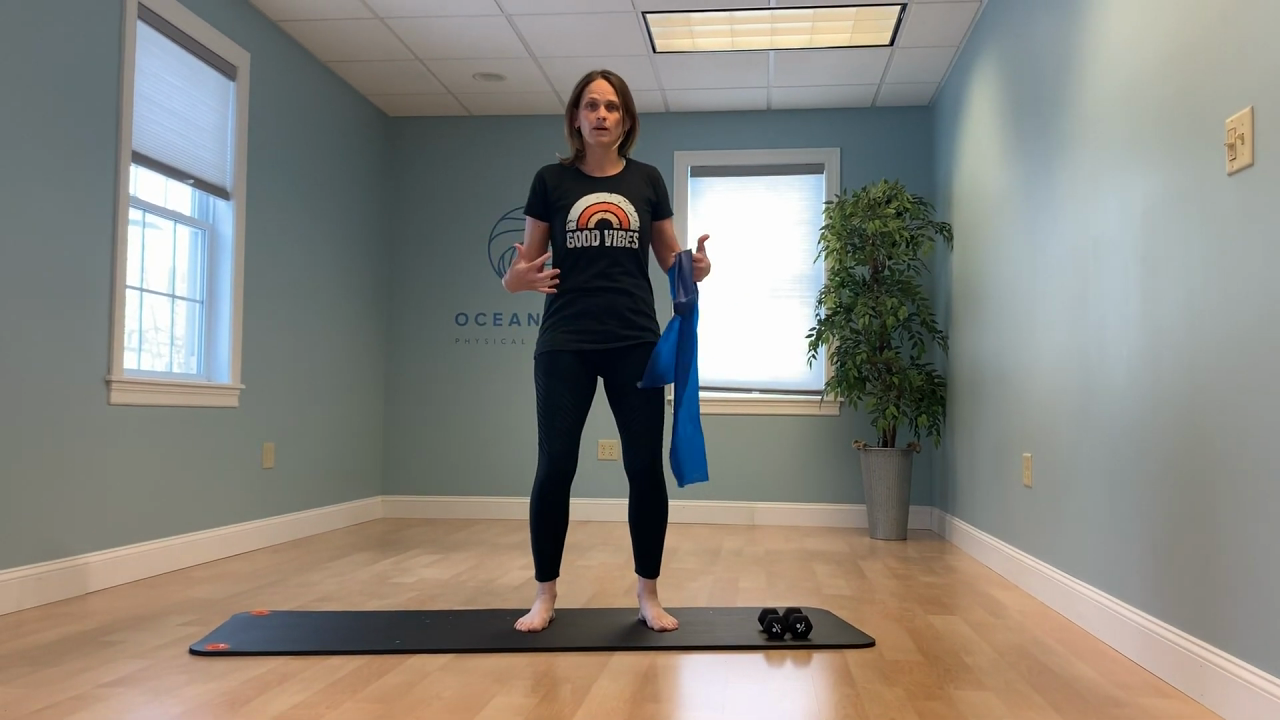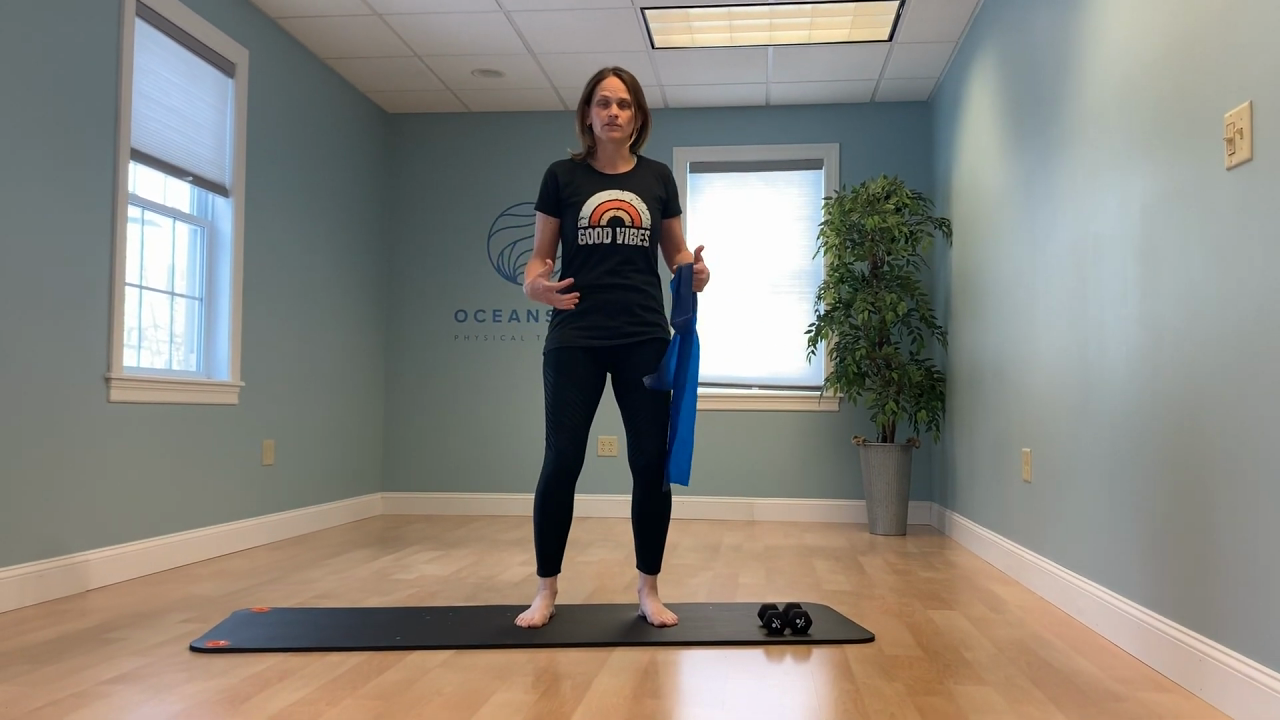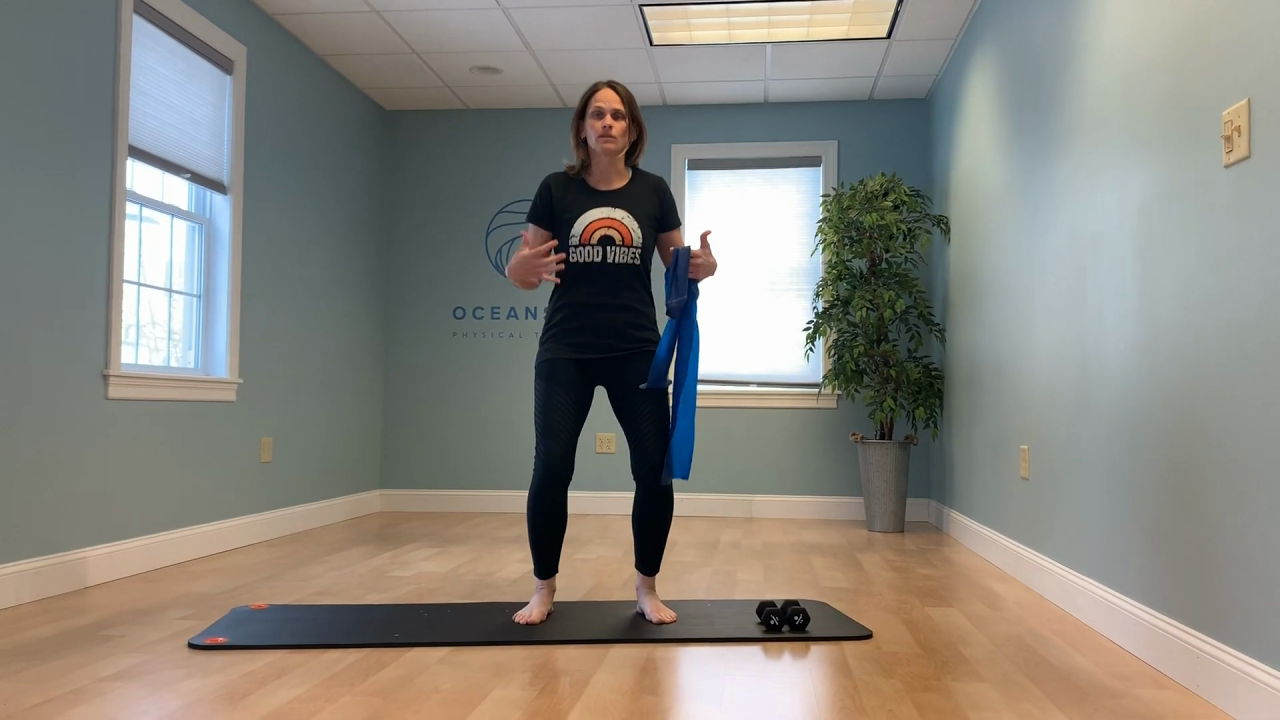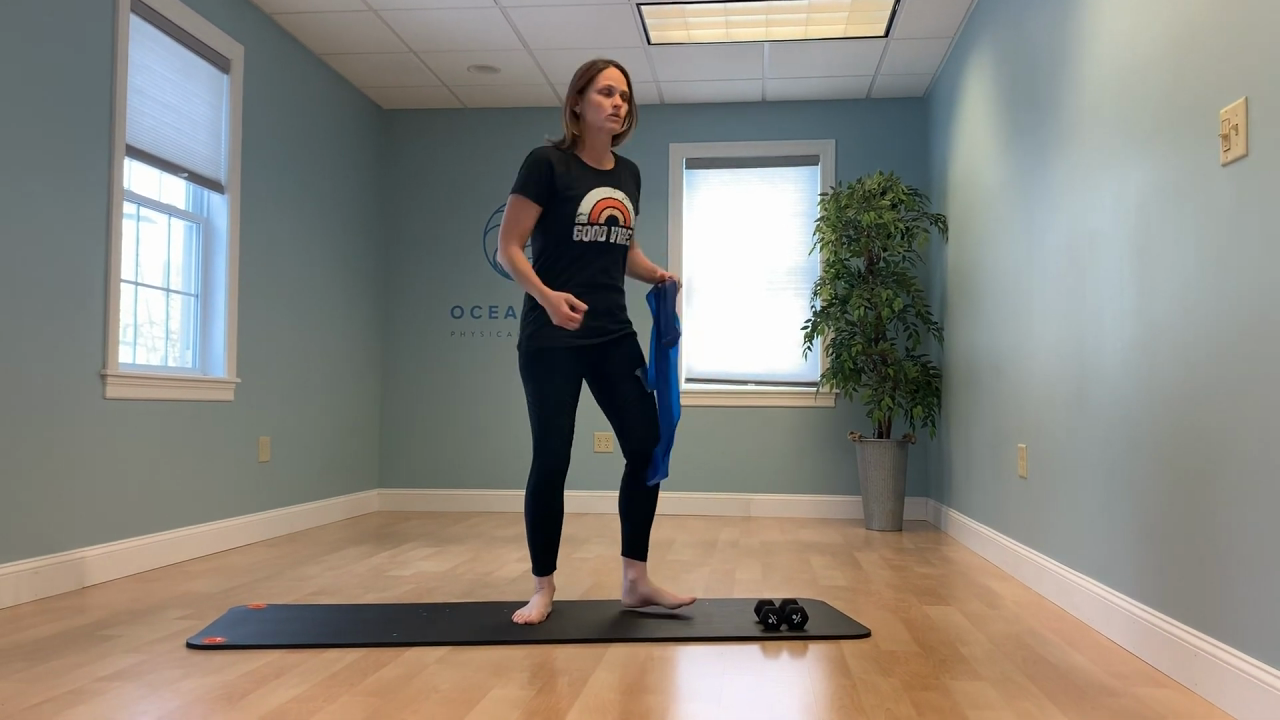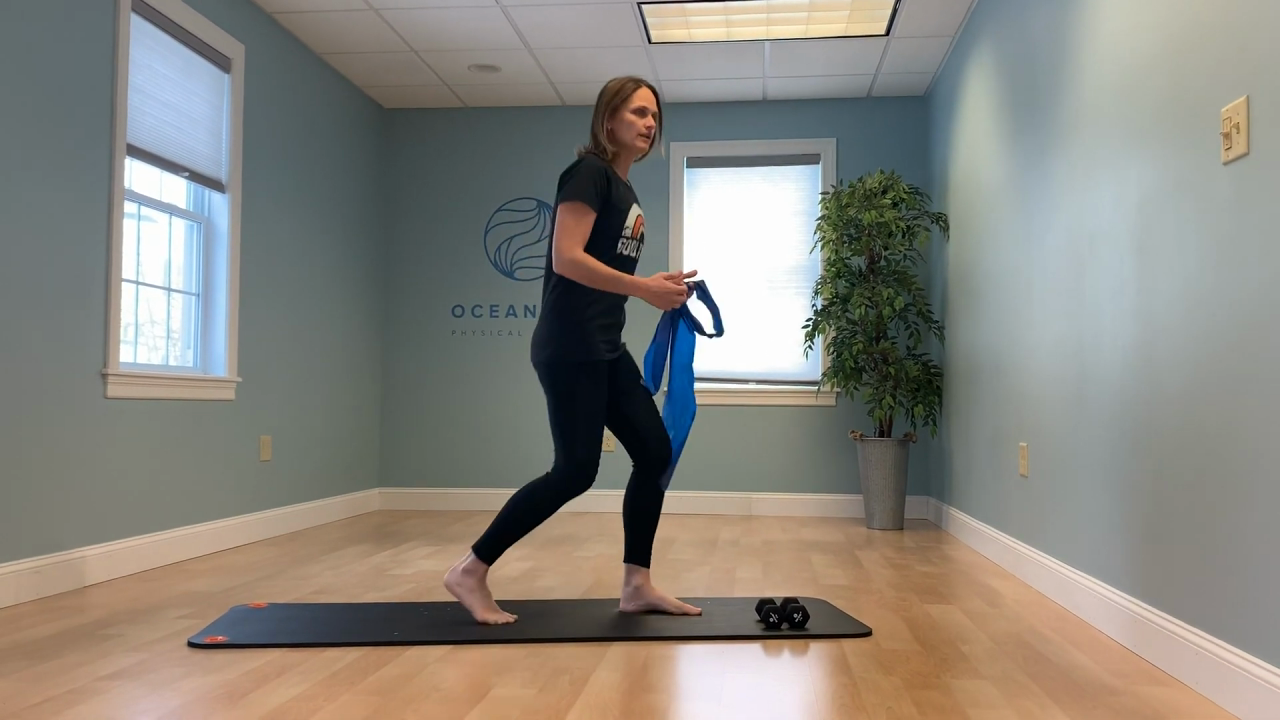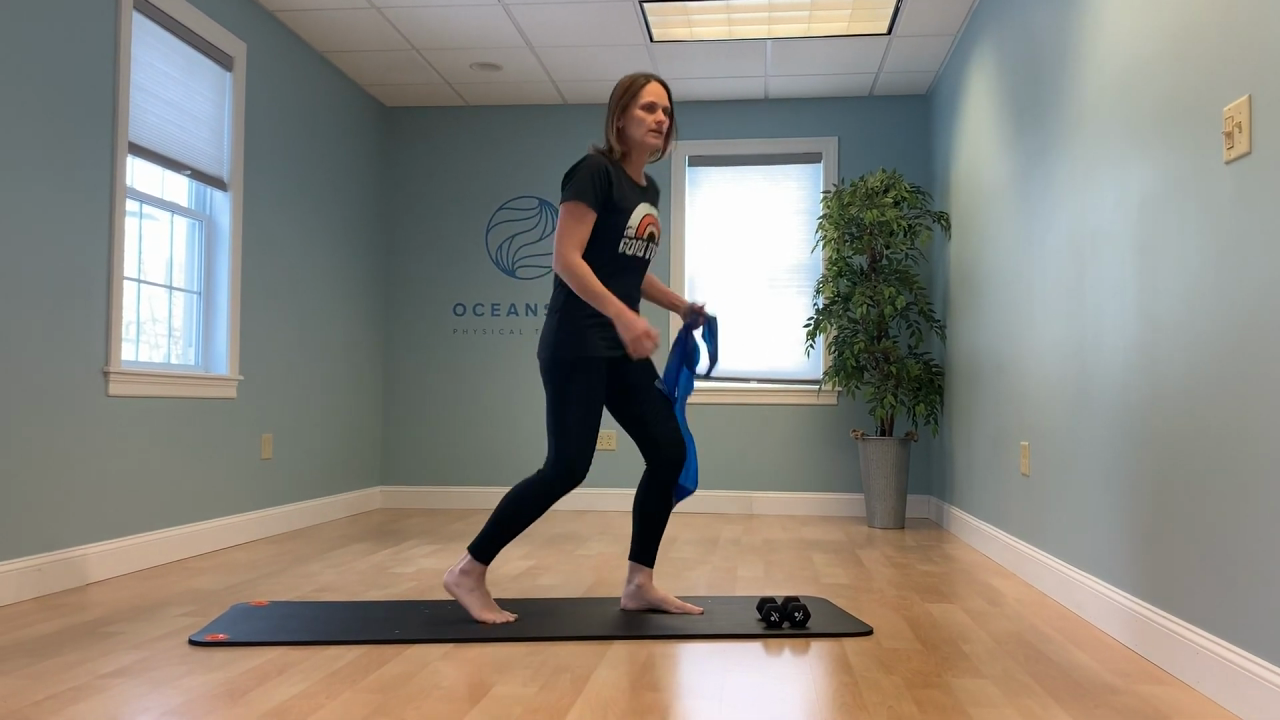
dt=0.5s
person 1, frame 1
left shoulder: (647, 180)
right shoulder: (551, 180)
left elbow: (668, 256)
right elbow: (528, 260)
left wrist: (695, 266)
right wrist: (518, 277)
left hip: (635, 342)
right hip: (565, 343)
left knee: (646, 467)
right knee: (555, 466)
left ankle: (648, 595)
right ankle: (545, 596)
person 1, frame 2
left shoulder: (658, 177)
right shoulder: (562, 176)
left elbow: (676, 252)
right elbow: (541, 255)
left wrist: (696, 271)
right wrist: (535, 285)
left hip: (644, 339)
right hip: (574, 339)
left knee: (651, 463)
right knee: (562, 461)
left ankle: (648, 591)
right ankle: (546, 591)
person 1, frame 3
left shoulder: (653, 191)
right shoulder: (556, 189)
left elbow: (676, 264)
right elbow: (525, 271)
left wrist: (702, 267)
right wrist: (520, 269)
left hip: (636, 350)
right hip: (565, 351)
left knee: (656, 469)
right knee: (551, 468)
left ankle: (647, 589)
right ankle: (544, 589)
person 1, frame 4
left shoulder: (628, 173)
right shoulder: (546, 163)
right elbow: (509, 246)
left wrist: (659, 277)
right wrist: (545, 297)
left hip: (613, 335)
right hip: (551, 337)
left knee: (646, 447)
right knee: (551, 460)
left ankle: (636, 578)
right ankle: (543, 587)
person 1, frame 5
left shoulder: (624, 187)
right shoulder: (590, 172)
right elbow: (567, 259)
left wrist: (658, 290)
right wrist: (644, 289)
left hip: (603, 347)
right hip: (570, 346)
left knee: (654, 451)
right knee: (575, 470)
left ankle: (636, 584)
right ankle: (471, 571)
person 1, frame 6
left shoulder: (649, 189)
right shoulder: (593, 172)
right elbow: (567, 259)
left wrist: (679, 305)
right wrist: (622, 315)
left hip: (621, 350)
right hip: (576, 345)
left knee: (670, 453)
right knee: (566, 468)
left ankle: (639, 584)
right ankle: (469, 571)
